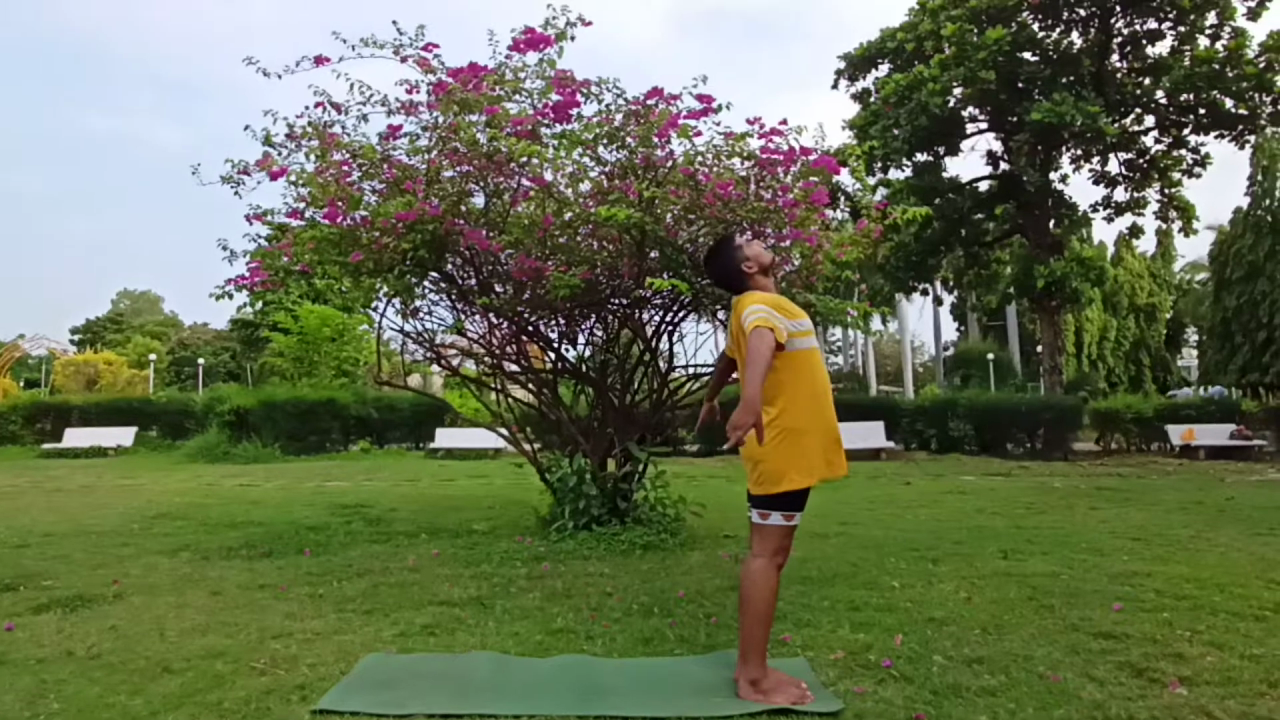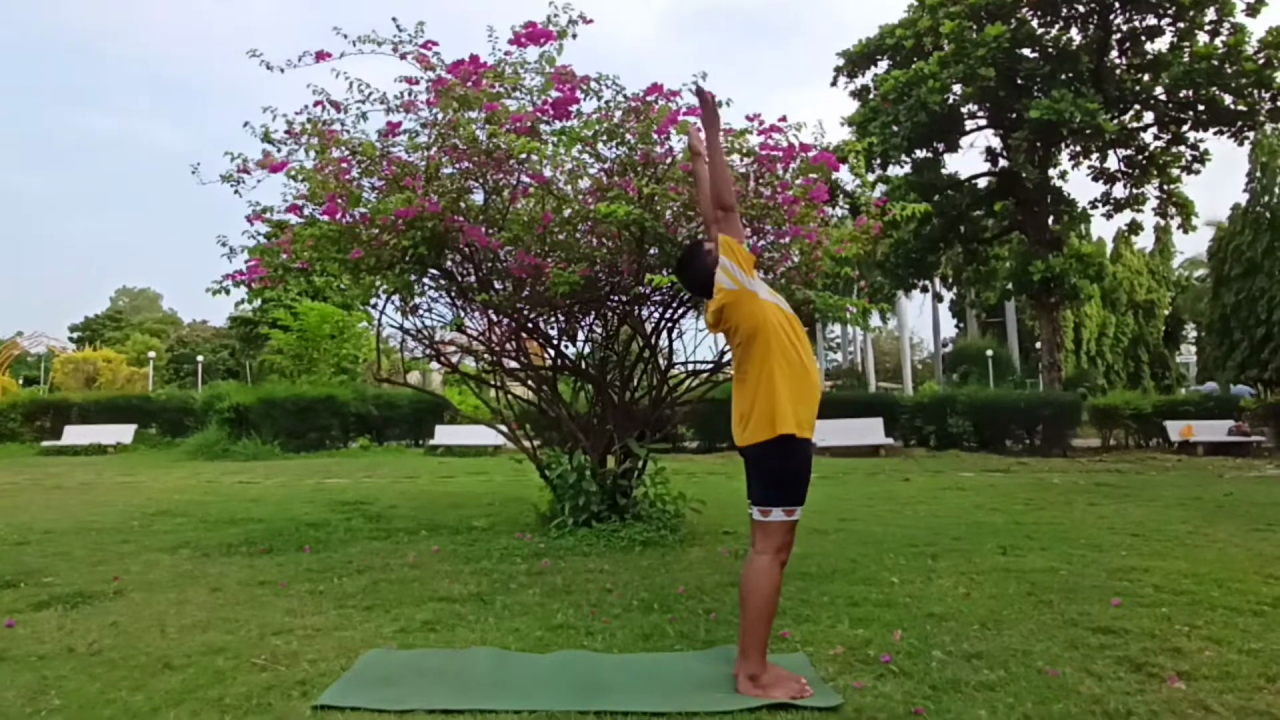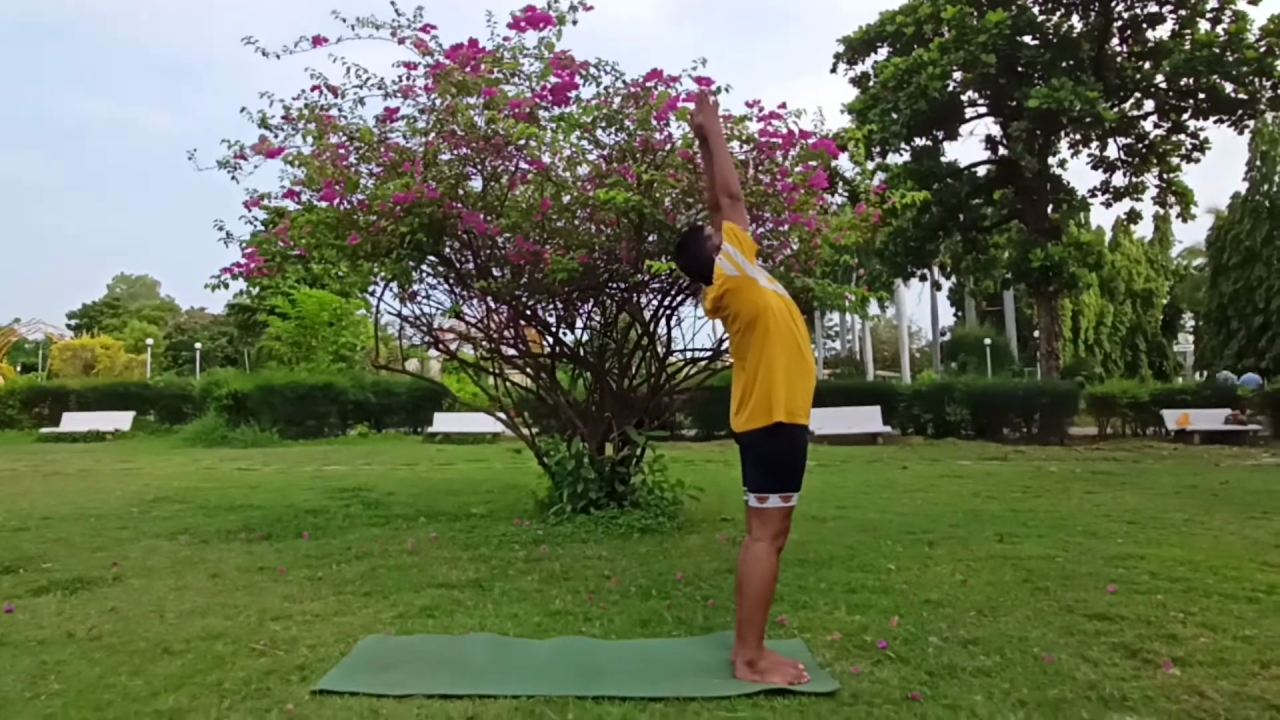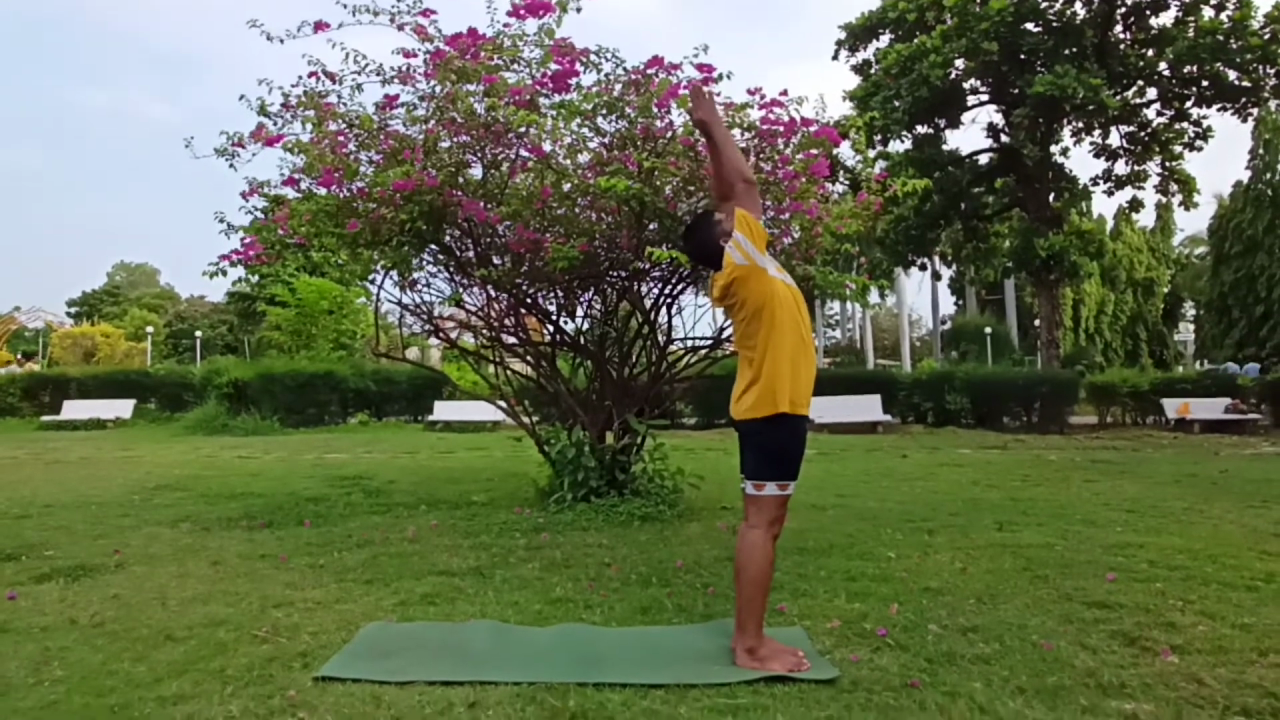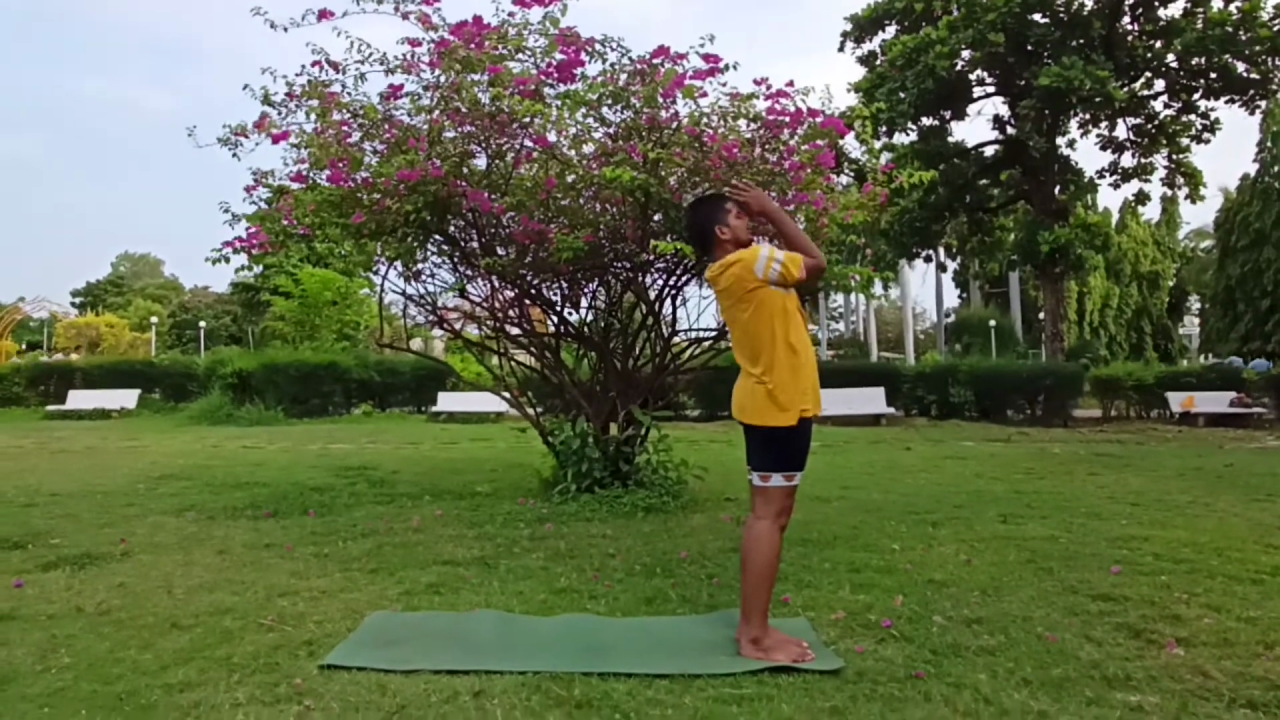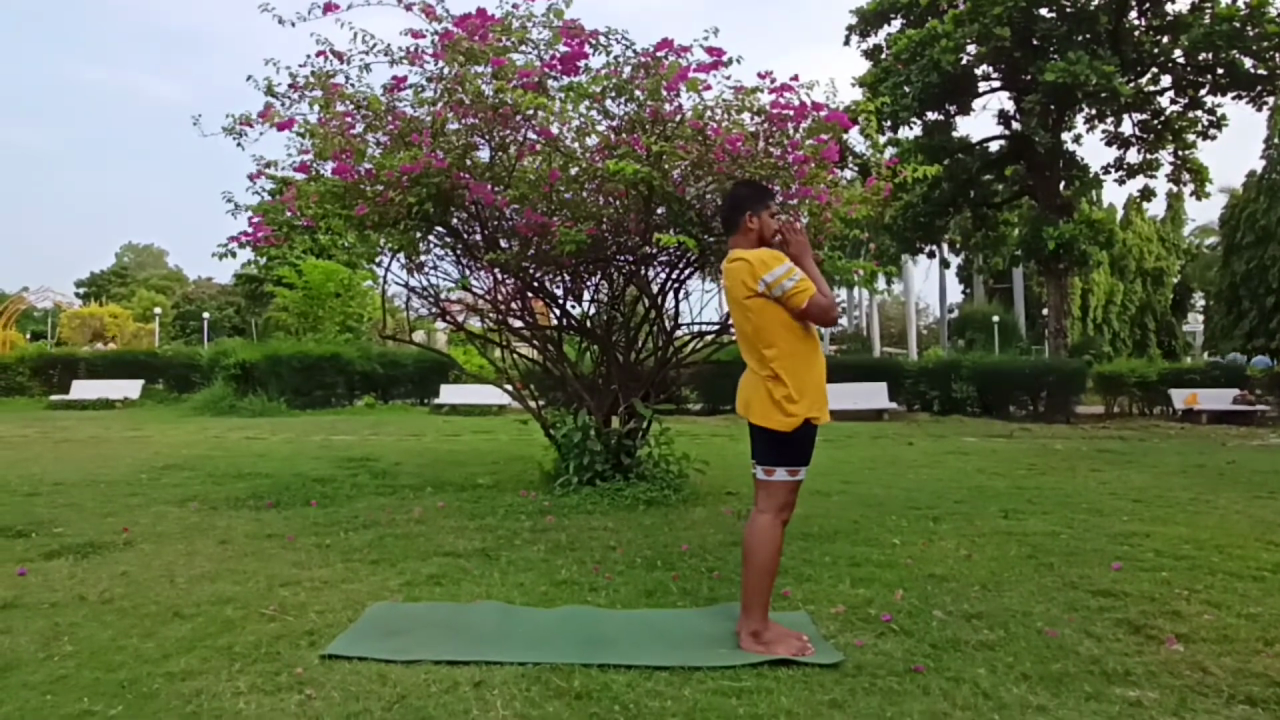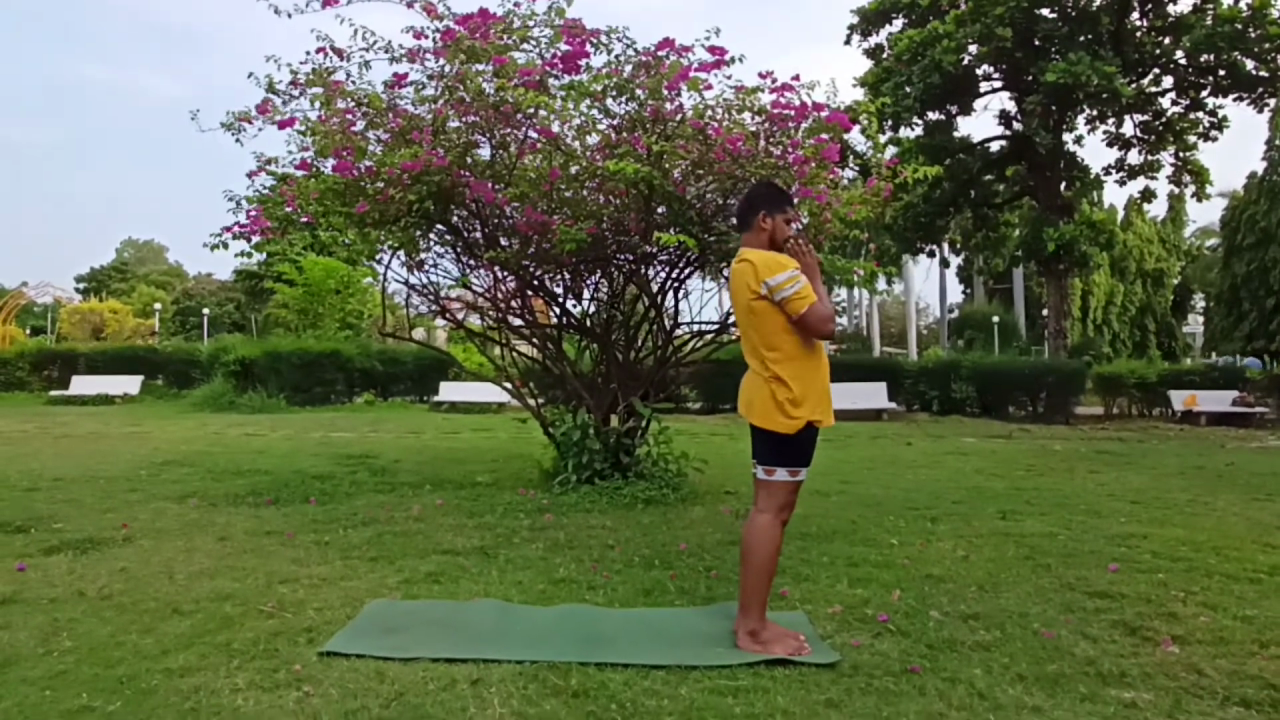
dt=0.7s
person 1, frame 1
left shoulder: (756, 306)
right shoulder: (760, 303)
left elbow: (729, 356)
right elbow: (759, 343)
left wrist: (711, 399)
right wrist: (751, 394)
left hip: (791, 447)
right hip: (782, 449)
left knee: (771, 555)
right knee: (767, 554)
left ankle: (753, 666)
right ankle: (754, 677)
person 1, frame 2
left shoulder: (731, 300)
right shoulder: (733, 286)
left elbow: (716, 214)
right elbow: (724, 209)
left wrist: (700, 157)
right wrist: (712, 131)
left hip: (776, 429)
right hip: (777, 429)
left knee: (772, 548)
right knee: (770, 548)
left ankle: (753, 660)
right ankle: (753, 672)
person 1, frame 3
left shoulder: (736, 281)
right shoulder: (733, 274)
left elbow: (724, 203)
right elbow: (729, 198)
left wrist: (710, 137)
right wrist: (711, 134)
left hip: (774, 415)
right hip: (772, 417)
left knee: (767, 535)
right knee: (766, 535)
left ankle: (750, 649)
right ankle: (750, 659)
person 1, frame 4
left shoulder: (739, 272)
right shoulder: (744, 263)
left elbow: (730, 192)
right elbow: (743, 185)
left wrist: (710, 132)
right wrist: (713, 126)
left hip: (770, 405)
right hip: (773, 408)
left knee: (764, 521)
right knee: (763, 521)
left ankle: (750, 637)
right ankle: (750, 646)
person 1, frame 5
left shoulder: (730, 270)
right shoulder: (751, 261)
left elbow: (796, 263)
right elbow: (817, 263)
left wrist: (764, 216)
right wrist: (772, 210)
left hip: (768, 399)
right hip: (779, 403)
left knee: (770, 514)
right knee: (770, 515)
left ankle: (754, 627)
right ankle: (755, 636)
person 1, frame 6
left shoulder: (738, 265)
right shoulder: (766, 262)
left elbow: (794, 307)
right elbow: (827, 312)
left wrist: (796, 261)
right wrist: (805, 259)
left hip: (773, 397)
right hip: (785, 400)
left knee: (771, 509)
right knee: (773, 509)
left ankle: (755, 620)
right ankle: (755, 630)
person 1, frame 7
left shoulder: (745, 266)
right shoulder: (774, 266)
right elbow: (823, 325)
left wrist: (801, 273)
right wrist: (813, 274)
left hip: (774, 398)
right hip: (786, 402)
left knee: (771, 509)
right knee: (772, 510)
left ankle: (751, 620)
right ankle: (753, 630)
